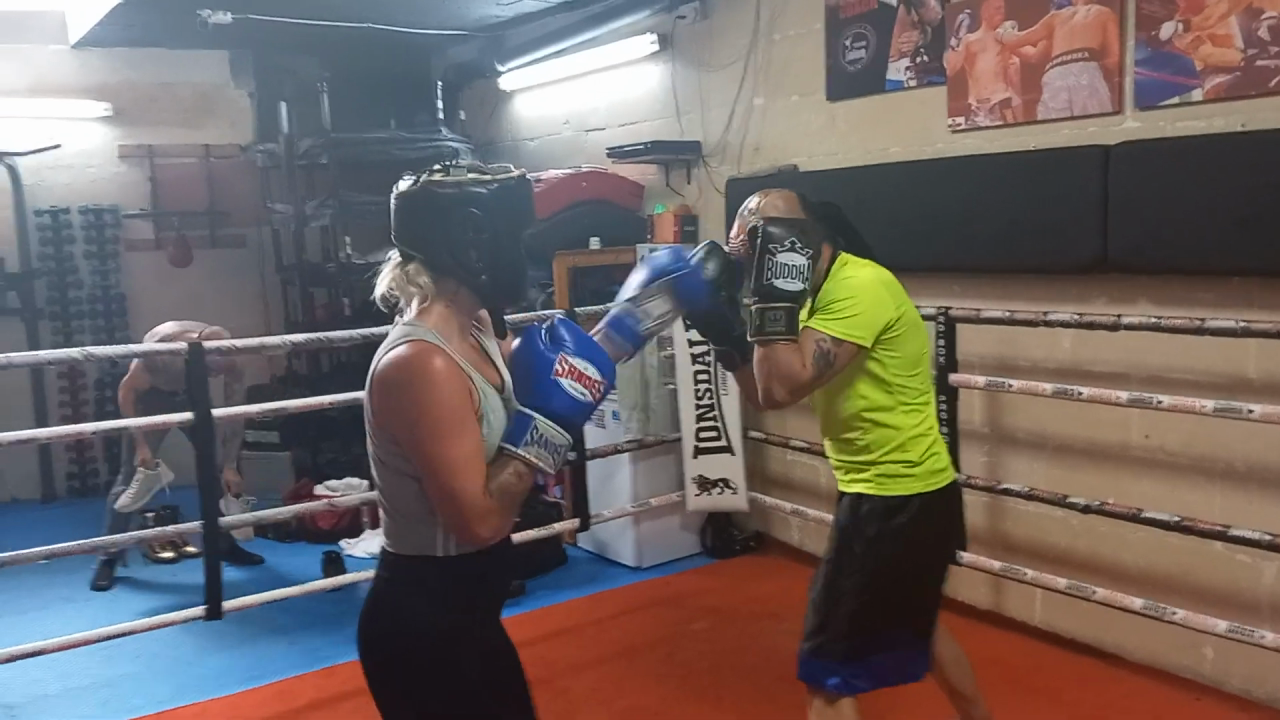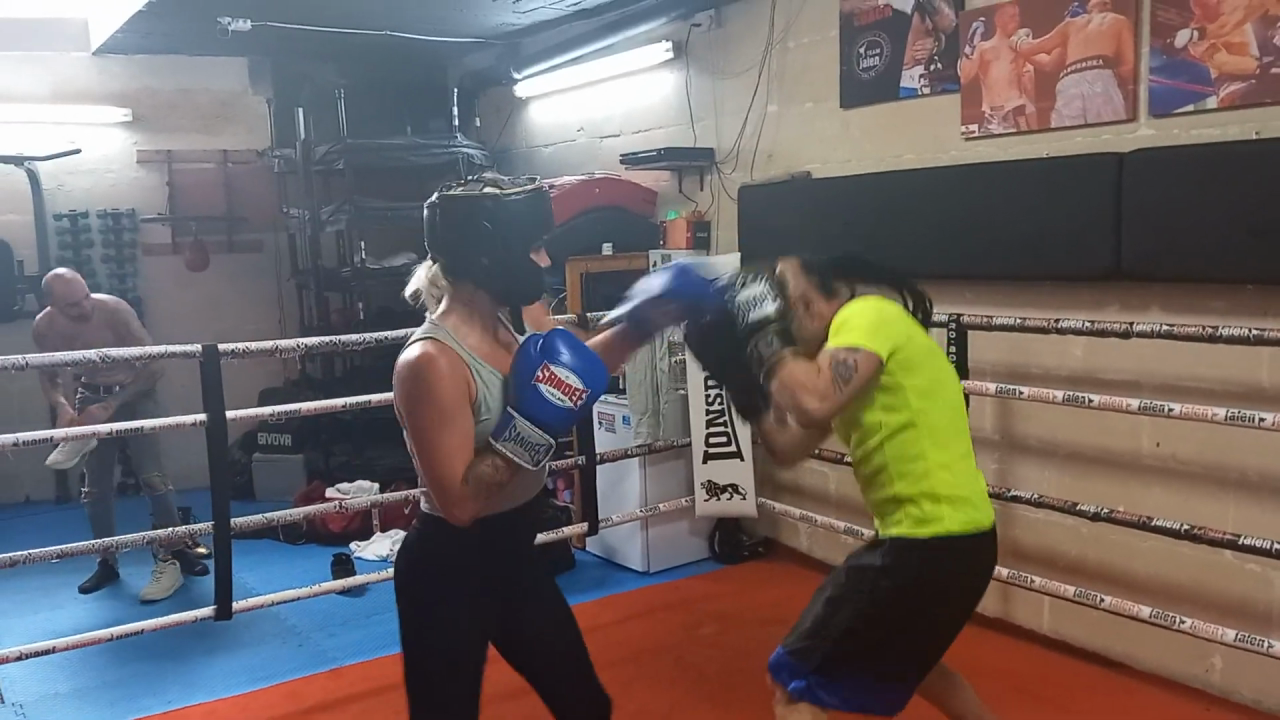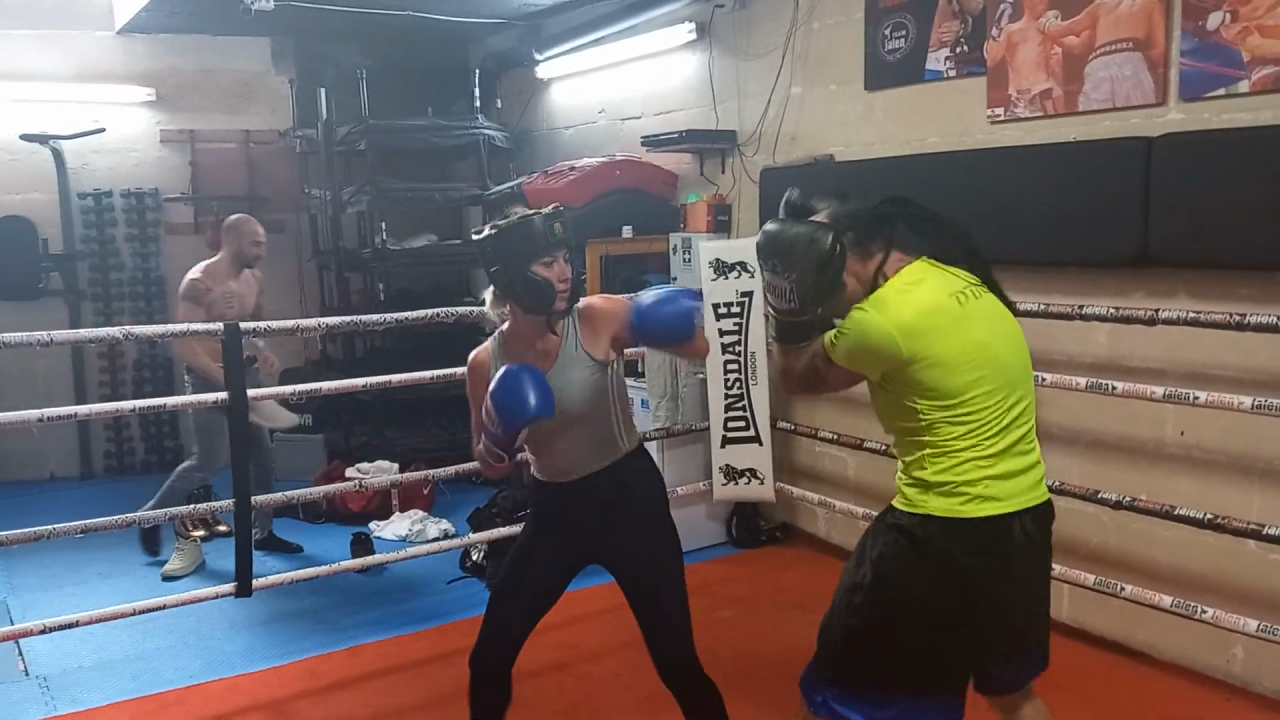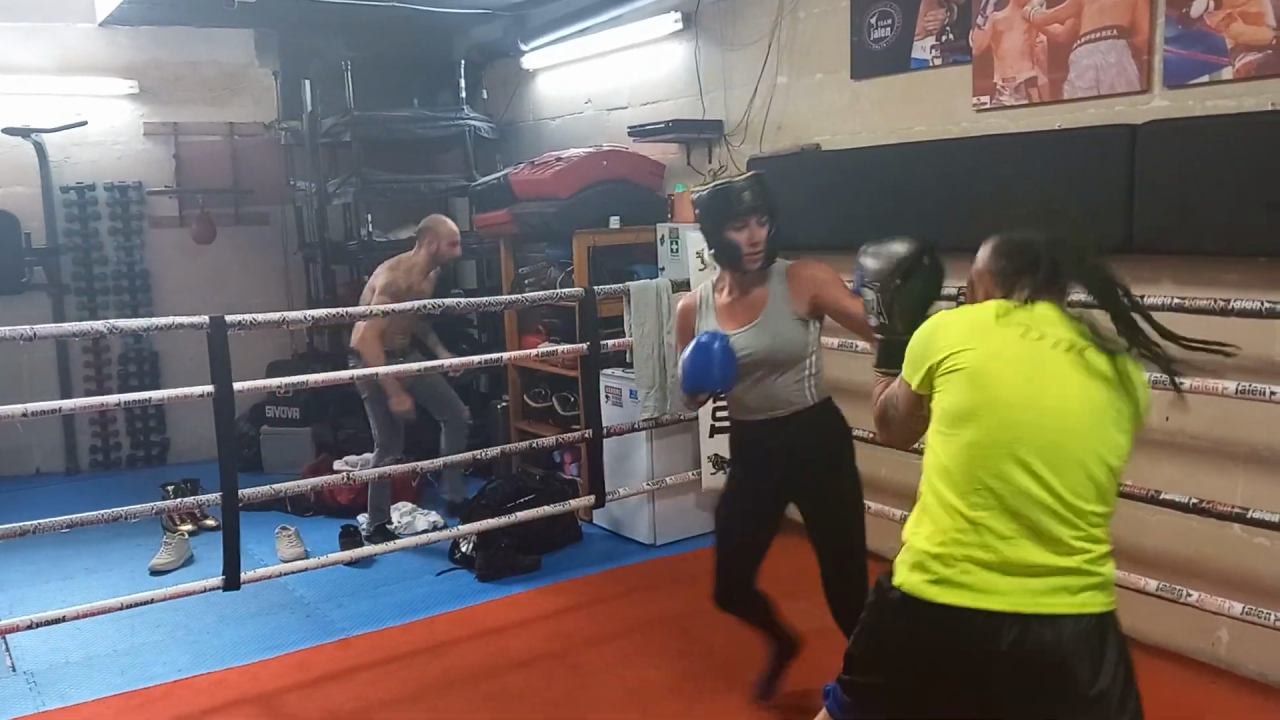
dt=1s
person 1, frame 1
left shoulder: (469, 327)
right shoulder: (418, 364)
left elbow: (530, 377)
right elbow: (480, 520)
left wrist: (631, 322)
right wrist: (548, 416)
right hip: (421, 619)
person 1, frame 2
left shoulder: (501, 321)
right shoulder: (430, 362)
left elbow: (583, 359)
right elbow: (462, 505)
left wrist: (641, 314)
right wrist: (530, 421)
left hip: (512, 554)
right hip: (448, 567)
person 1, frame 3
left shoulder: (599, 316)
right shoulder: (486, 362)
left elbow: (691, 343)
right elbow: (488, 464)
left wrist: (678, 327)
right wrist: (499, 437)
left hip: (630, 496)
right hip: (555, 511)
left knee: (676, 661)
right knee: (490, 656)
person 1, frame 4
left shoulder: (802, 281)
right shoulder: (692, 308)
left elbow: (874, 324)
right elbow: (688, 396)
right wrist: (695, 380)
left hip: (816, 441)
right hip: (751, 451)
left knee: (847, 596)
right knee: (728, 586)
right ankle: (781, 645)
person 2, frame 1
left shoulder: (860, 285)
right shoulder: (828, 290)
left elbow: (783, 386)
right elbow: (765, 394)
left wrist: (779, 289)
right wrist: (725, 329)
left hip: (896, 500)
right hip: (912, 494)
left knee: (828, 670)
right knee: (911, 623)
person 2, frame 2
left shoulder: (869, 317)
right shoulder: (839, 350)
left elbow: (815, 405)
right elbow: (787, 448)
left wrist: (763, 330)
right wrist: (737, 375)
left hip: (932, 545)
right hip: (960, 541)
left knee: (791, 679)
right knee: (901, 660)
person 2, frame 3
left shoulder: (880, 320)
right shoulder: (957, 282)
left elbow: (793, 378)
left wrist: (789, 302)
left hip: (942, 533)
right hip: (1024, 520)
person 2, frame 4
left shoulder: (948, 328)
right shoulder: (1125, 372)
left elbow: (894, 428)
left wrist: (892, 323)
left hip: (935, 609)
right hip: (1068, 629)
person 3, frame 1
left shoulder: (230, 363)
right elbow: (126, 392)
left wrist: (230, 466)
right wrist: (140, 444)
left hip: (191, 395)
right hip: (150, 395)
left knee: (218, 467)
right knee: (133, 474)
left ankle: (226, 544)
right ankle: (109, 558)
person 3, frame 2
left shoulder: (115, 312)
right shoulder: (45, 326)
left elbow: (153, 367)
right elbow: (49, 374)
left wrist: (113, 404)
right wrist: (62, 405)
left hip: (132, 395)
right hip: (90, 399)
left knee: (152, 477)
right knee: (95, 486)
left ankle: (175, 551)
right ankle: (107, 562)
person 3, frame 3
left shoulder: (254, 278)
right shoulder: (200, 282)
right elbow: (182, 346)
left wrist: (263, 352)
right wrist: (227, 382)
left hip: (245, 371)
right hip: (208, 375)
left knee: (263, 456)
right knee: (211, 460)
left ankle: (263, 533)
right ankle: (155, 515)
person 3, frame 4
left shoulder: (430, 273)
right shoulder: (395, 278)
right elbow: (366, 339)
left wrist: (440, 350)
right wrist: (394, 393)
left hip: (404, 356)
right hip: (373, 362)
left knee: (457, 416)
right knee: (389, 449)
left ankle: (454, 498)
right ankle: (376, 528)
